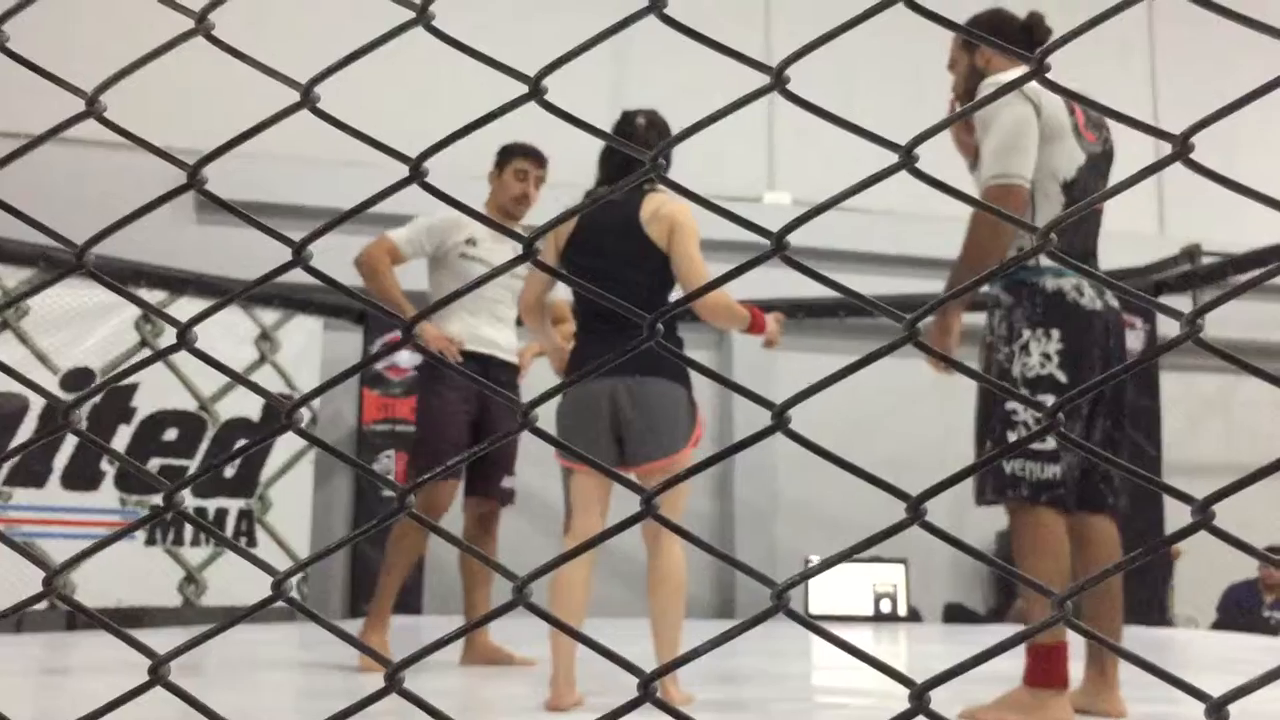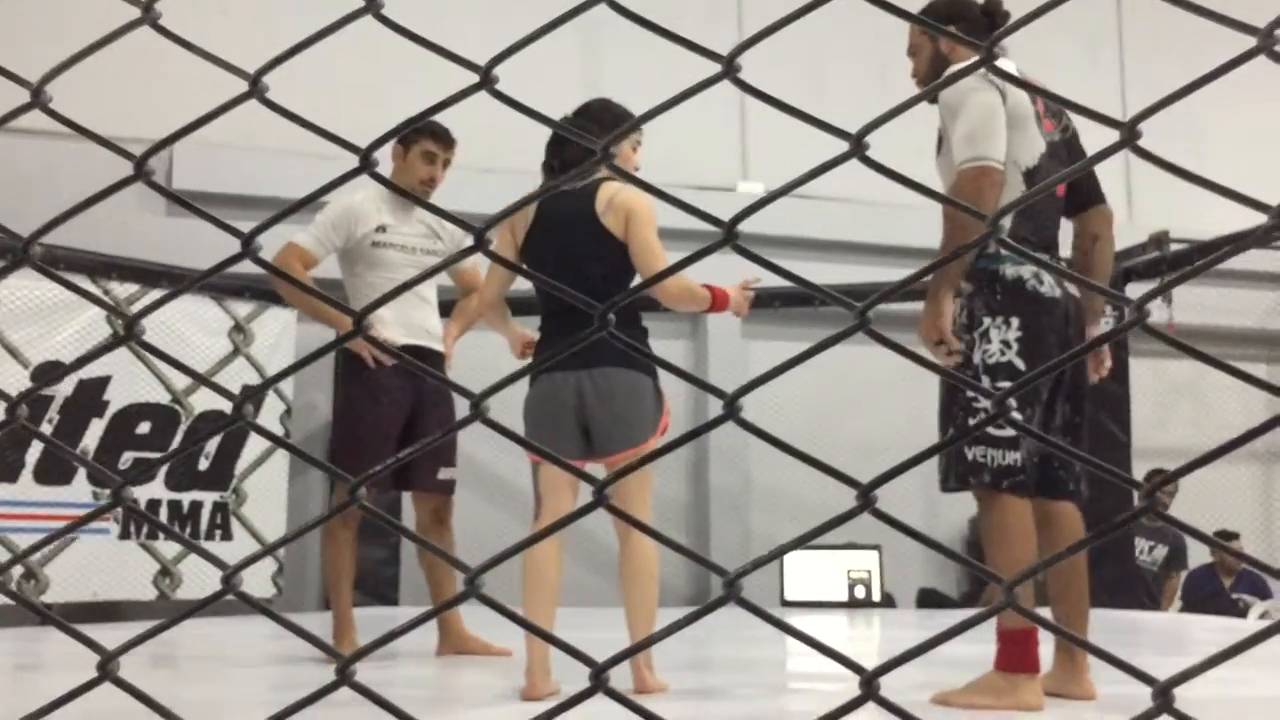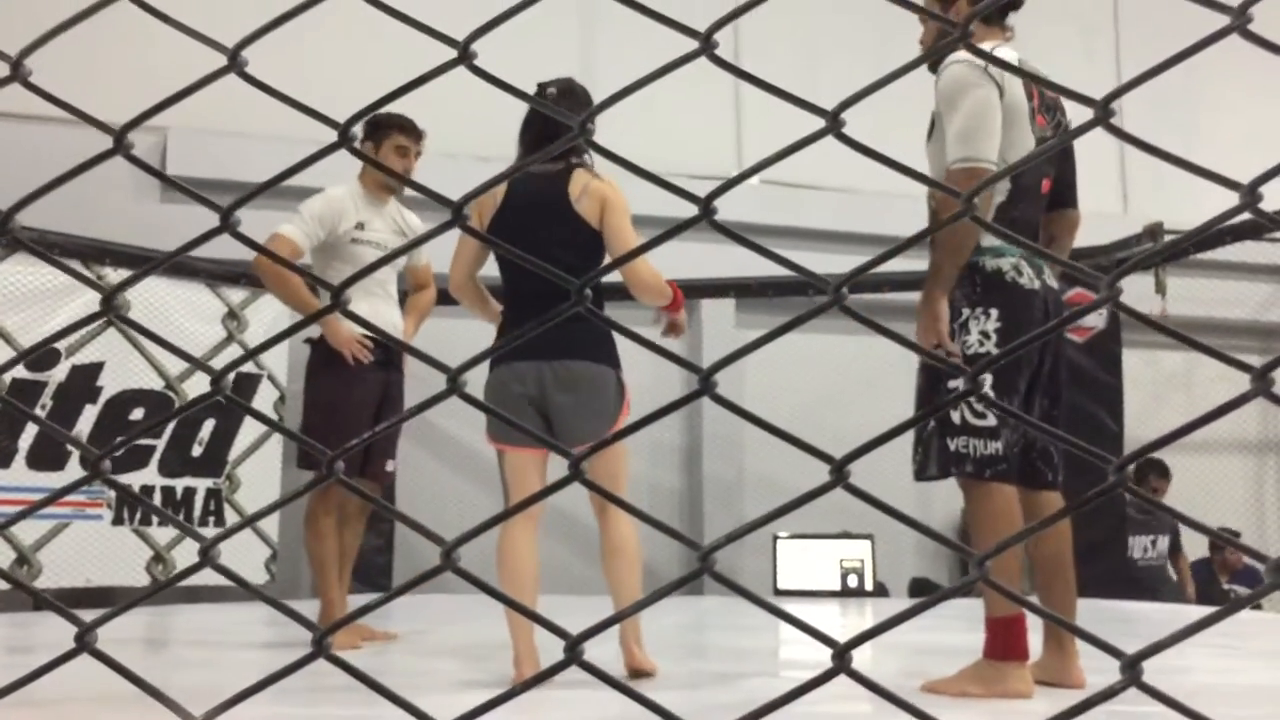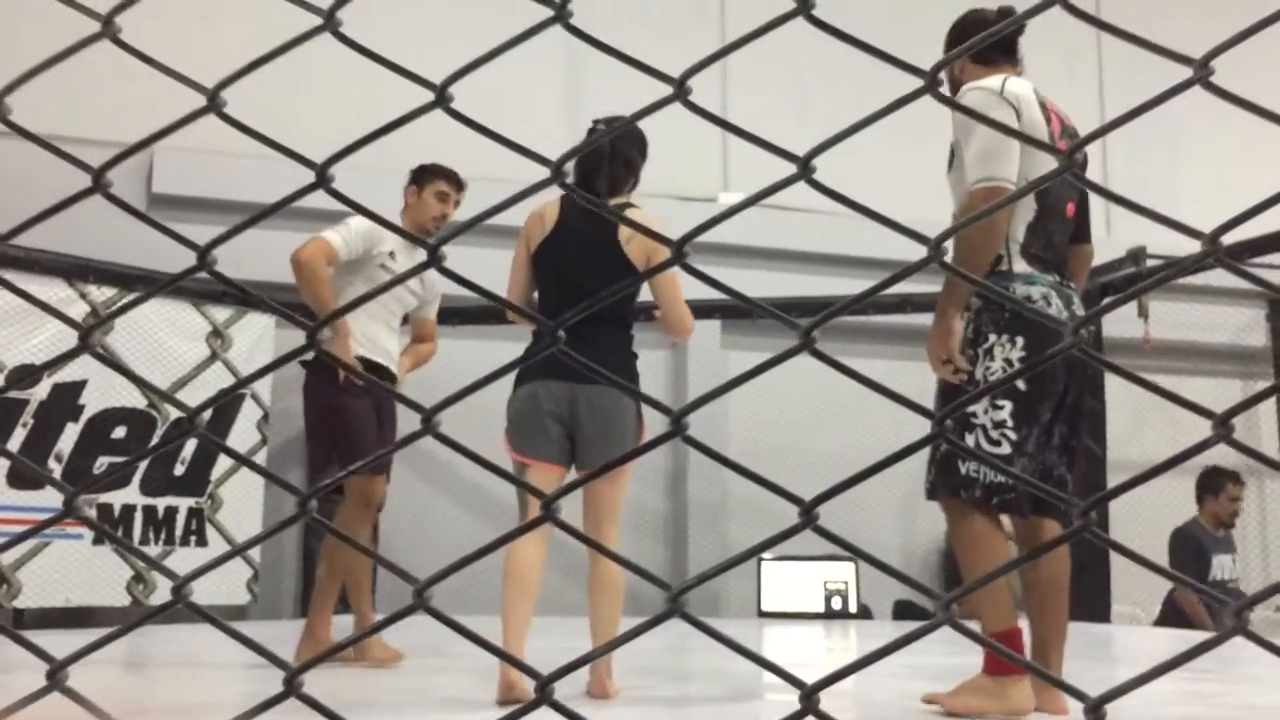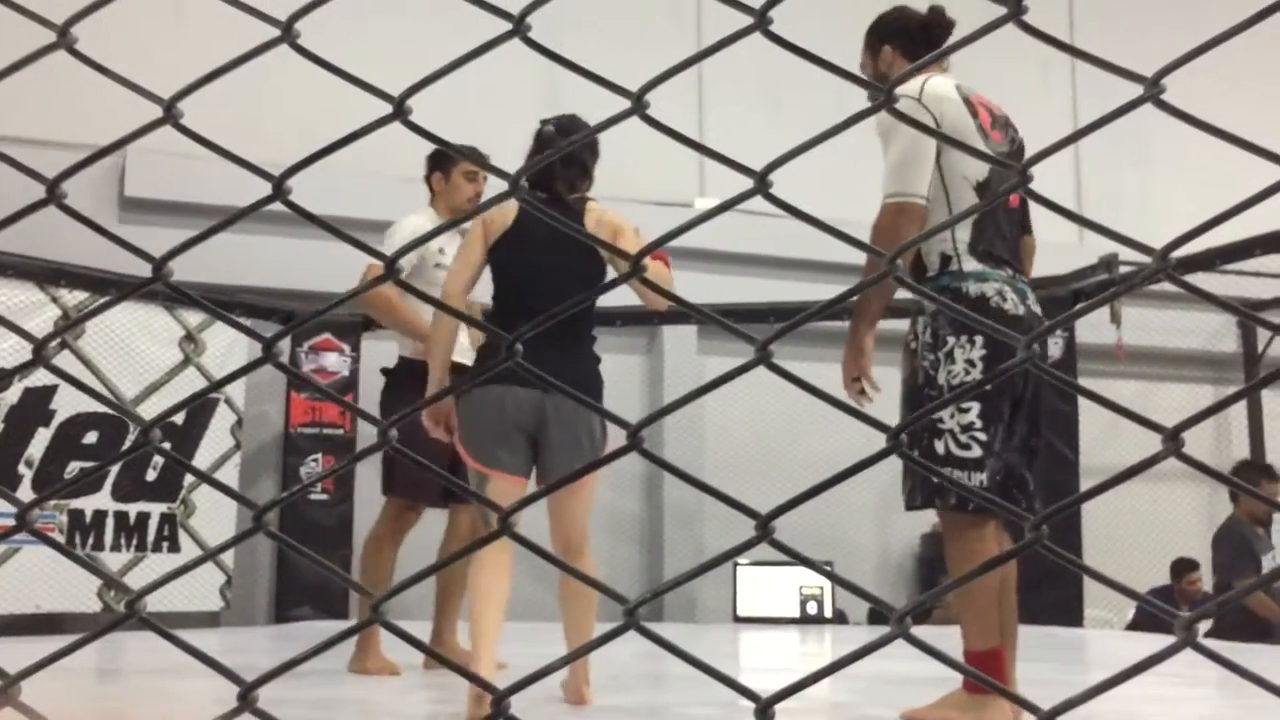
dt=1s
person 1, frame 1
left shoulder: (1005, 92)
right shoulder: (1081, 114)
left elbow: (1004, 206)
left wrist: (949, 304)
right wrist: (976, 154)
left hip: (1040, 306)
right hip: (1093, 308)
left knee: (1033, 492)
right knee: (1088, 497)
person 1, frame 2
left shoulder: (971, 81)
right shoulder: (1041, 100)
left elbow: (979, 187)
right elbow: (1097, 224)
left wrist: (939, 292)
right wrist: (1089, 323)
left hip: (1002, 295)
right hip: (1052, 296)
left knee: (997, 479)
right knee: (1052, 485)
left ankle: (1017, 672)
right ankle: (1072, 665)
person 1, frame 3
left shoulder: (967, 67)
right shoulder: (1039, 89)
left elbow: (968, 187)
left wrist: (934, 294)
left hip: (984, 286)
right hip: (1035, 288)
left knee: (983, 468)
right knee: (1035, 474)
left ankle: (1005, 660)
right ankle: (1061, 653)
person 1, frame 4
left shoulder: (984, 94)
right shoulder: (1058, 118)
left elbow: (990, 205)
left wrist: (949, 313)
left hip: (1007, 313)
right hip: (1059, 319)
left knee: (967, 490)
right knee: (1039, 503)
person 1, frame 5
left shoulder: (911, 97)
right shoulder: (992, 112)
left elbow: (903, 218)
left wrist: (861, 329)
left hip: (961, 312)
right hip: (1015, 312)
left knee: (964, 502)
right knee: (992, 504)
person 2, frame 1
left shoulder: (570, 215)
right shoulder: (670, 210)
left elbow: (529, 305)
right elbow: (706, 303)
left wrist: (554, 347)
right wrist: (761, 322)
left hip: (588, 382)
right hip: (655, 381)
left knee: (581, 531)
right knee: (664, 532)
left ankle: (562, 681)
right ankle: (668, 680)
person 2, frame 2
left shoulder: (528, 208)
right shoulder: (625, 199)
left elbow: (488, 301)
right elbow: (666, 289)
right wrist: (724, 298)
left hip: (553, 374)
right hip: (621, 372)
left knee: (549, 521)
right knee: (634, 521)
left ankle: (538, 671)
right ankle: (643, 667)
person 2, frame 3
left shoulder: (496, 191)
right shoulder: (597, 187)
left elbow: (460, 281)
right elbow: (640, 281)
right wrist: (674, 302)
left hip: (515, 363)
right hip: (585, 359)
left knee: (521, 510)
right knee: (613, 505)
left ankle: (525, 657)
right ankle: (633, 643)
person 2, frame 4
left shoulder: (543, 216)
right shoulder: (644, 229)
left elbow: (516, 307)
right elbow: (680, 325)
right wrist: (672, 321)
left hip: (541, 382)
right hip: (609, 387)
left knee: (532, 522)
right knee: (604, 533)
left ankle: (512, 663)
right ankle: (602, 673)
person 2, frame 5
left shoulder: (497, 213)
right shoulder: (606, 221)
left elbow: (450, 297)
right elbow: (658, 298)
left wrist: (437, 386)
right wrist: (656, 263)
left hip: (499, 388)
right hip: (572, 392)
left knee: (495, 537)
right knee: (573, 544)
person 3, frame 1
right shoulder: (451, 225)
right elbow: (371, 258)
left wrist: (533, 351)
right wrist: (418, 325)
left hip: (502, 379)
right hip: (452, 368)
left knee: (485, 510)
right knee: (434, 495)
left ankle: (477, 640)
right ankle: (376, 623)
person 3, frame 2
left shoulder: (445, 228)
right shoulder: (355, 210)
left elbow: (476, 291)
right elbow: (284, 268)
left wrist: (452, 334)
right wrist: (347, 326)
left hip: (430, 368)
right hip: (374, 364)
left knee: (436, 503)
right knee: (352, 500)
left ankle: (452, 631)
right ankle: (344, 633)
person 3, frame 3
left shoulder: (408, 223)
right shoulder: (333, 205)
left elbow: (424, 287)
right elbow: (269, 261)
left wrist: (407, 330)
right wrist: (327, 320)
left hip: (390, 362)
right hip: (344, 358)
left knee: (366, 493)
right knee: (332, 487)
left ankle: (340, 612)
right ankle: (331, 615)
person 3, frame 4
left shoulder: (427, 274)
right shoulder: (369, 231)
left elbow: (426, 340)
right elbow: (306, 258)
left wrist: (403, 364)
right wrist: (337, 332)
left hip: (382, 385)
right hip: (340, 374)
left knee: (363, 502)
right knee: (366, 491)
left ankle: (316, 635)
right ankle: (365, 631)
person 3, frame 5
left shoulder: (467, 251)
right shoulder: (416, 230)
right elbow: (372, 288)
right wrist: (429, 339)
right hip: (421, 385)
left knee: (469, 517)
right knee: (401, 512)
left ankle: (444, 642)
right ankle: (367, 645)
